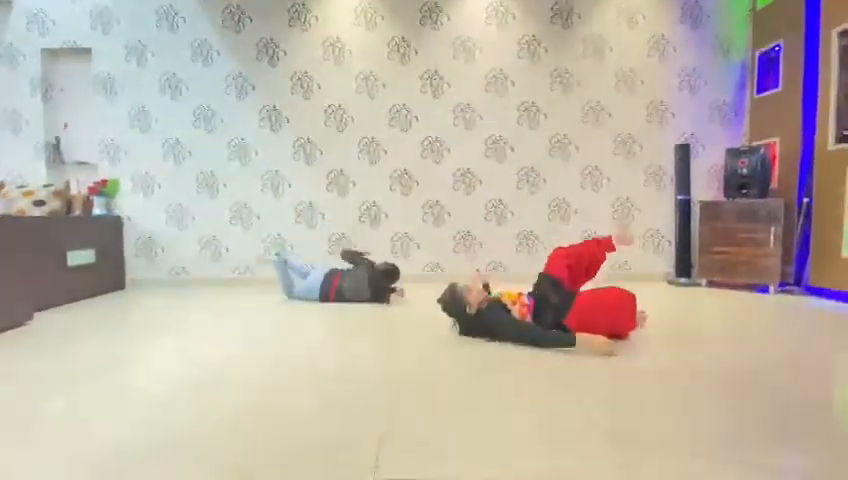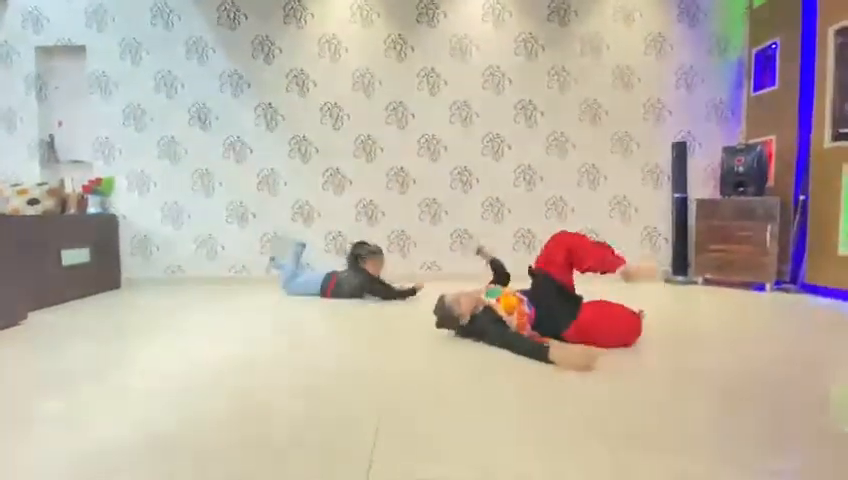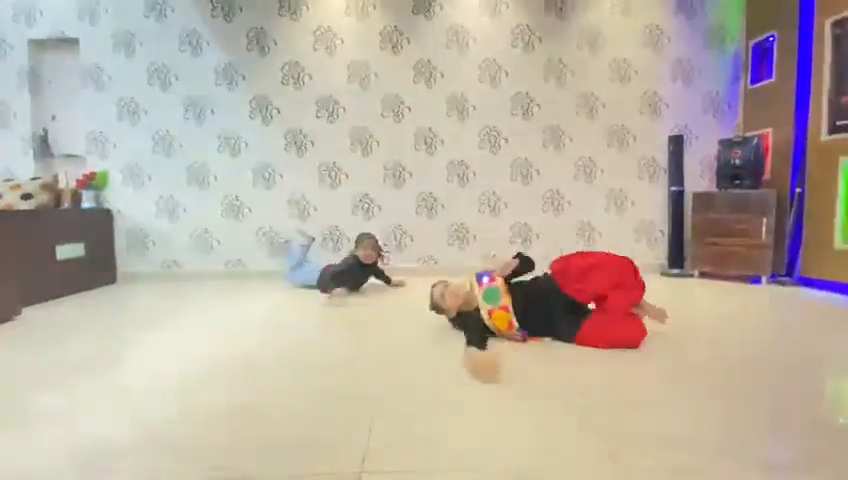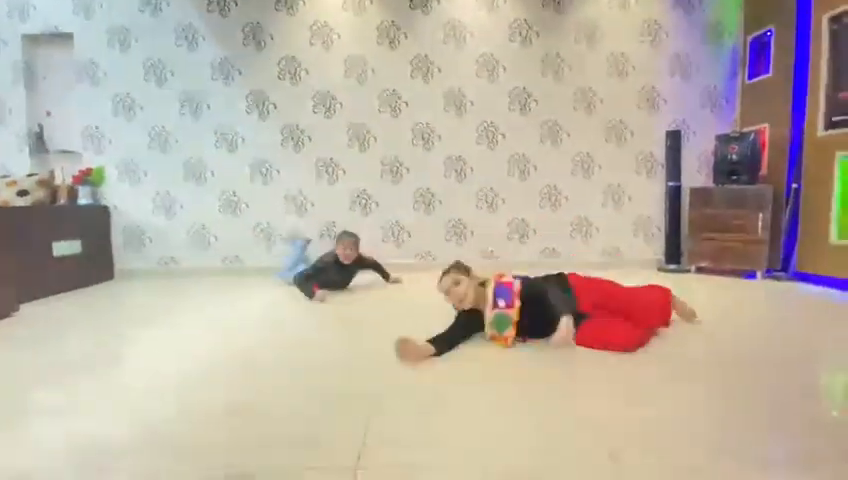
dt=0.2s
person 1, frame 1
left shoulder: (479, 316)
right shoulder: (492, 319)
right elbow: (534, 337)
left wrist: (482, 284)
right wrist: (581, 341)
right hip: (562, 320)
left knee: (561, 256)
right knee: (622, 300)
left ankle: (613, 241)
right ankle: (628, 321)
person 1, frame 2
left shoulder: (482, 304)
right shoulder: (484, 325)
left elbow: (503, 277)
right elbow: (518, 345)
left wrist: (488, 258)
right wrist: (556, 354)
right hip: (563, 324)
left knee: (562, 242)
right knee: (629, 325)
left ankle: (624, 270)
person 1, frame 3
right shoulder: (472, 321)
left elbow: (527, 264)
right elbow: (476, 342)
left wrist: (510, 264)
right wrist: (473, 355)
right hip: (565, 326)
left knee: (620, 269)
right knee: (634, 334)
left ankle: (637, 305)
person 1, frame 4
right shoulder: (470, 319)
left elbow: (550, 291)
right elbow: (448, 338)
left wrist: (565, 321)
right wrist: (423, 349)
left hip: (572, 292)
left knee: (641, 304)
right knee: (631, 337)
left ankle: (668, 301)
person 2, frame 1
left shoulder: (368, 266)
right shoulder: (374, 294)
left elbow: (345, 254)
left wrist: (360, 255)
right wrist: (395, 291)
left hip: (329, 277)
right hip: (324, 290)
left knee: (307, 272)
right knee: (292, 291)
right ankle: (280, 262)
person 2, frame 2
right shoulder: (364, 281)
right elbow: (389, 294)
right wrist: (413, 290)
left hip: (331, 277)
right hip: (325, 285)
right knee: (288, 284)
right ankle: (298, 249)
person 2, frame 3
left shoulder: (372, 262)
right shoulder: (350, 263)
right elbow: (328, 278)
left wrist: (390, 281)
right wrist: (333, 289)
left hip: (330, 270)
right hip: (322, 276)
right knee: (292, 273)
person 2, frame 4
left shoulder: (359, 261)
right shoulder: (326, 261)
left elbow: (374, 264)
right elbow: (299, 278)
left wrist: (388, 277)
right wrist: (312, 293)
right knee: (287, 274)
right ankle: (302, 245)
